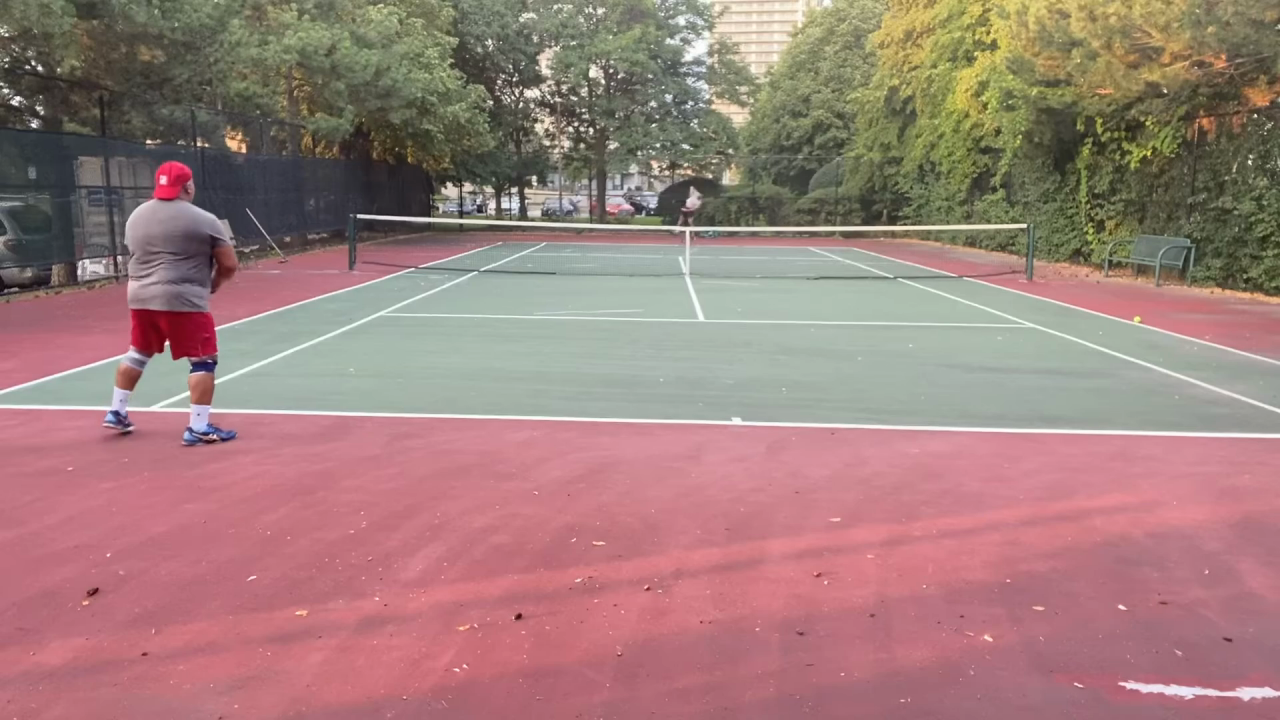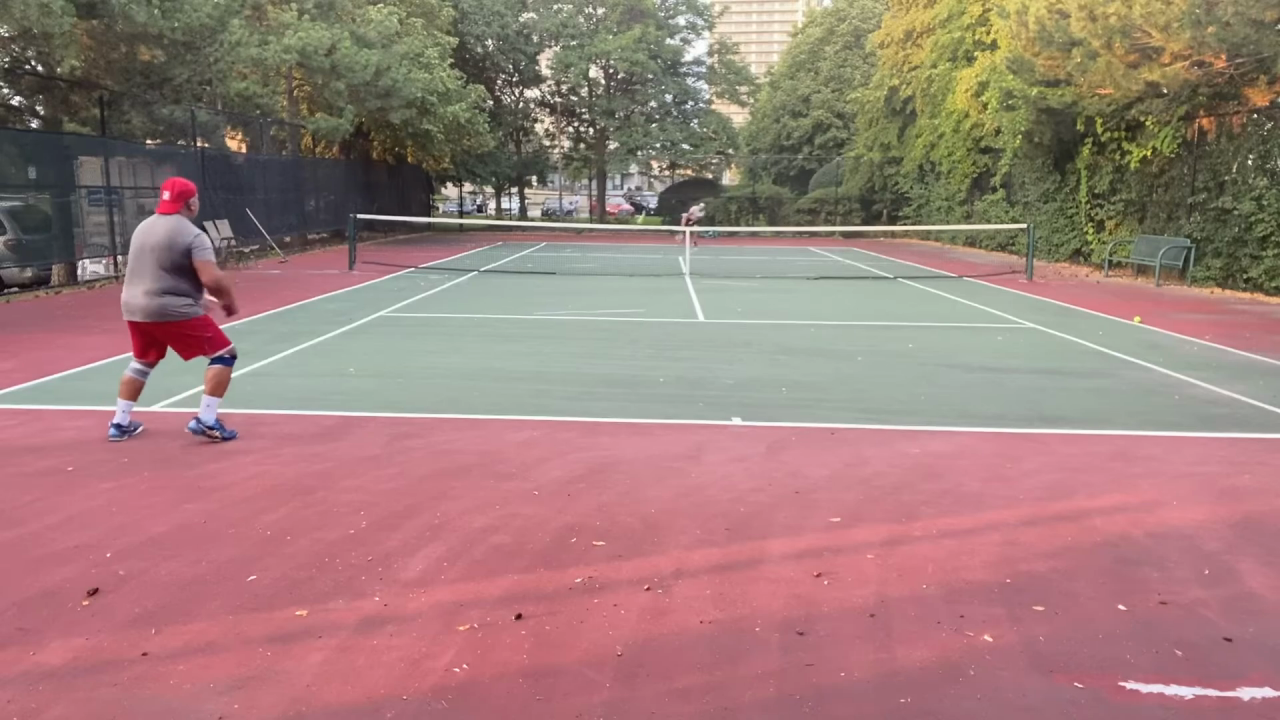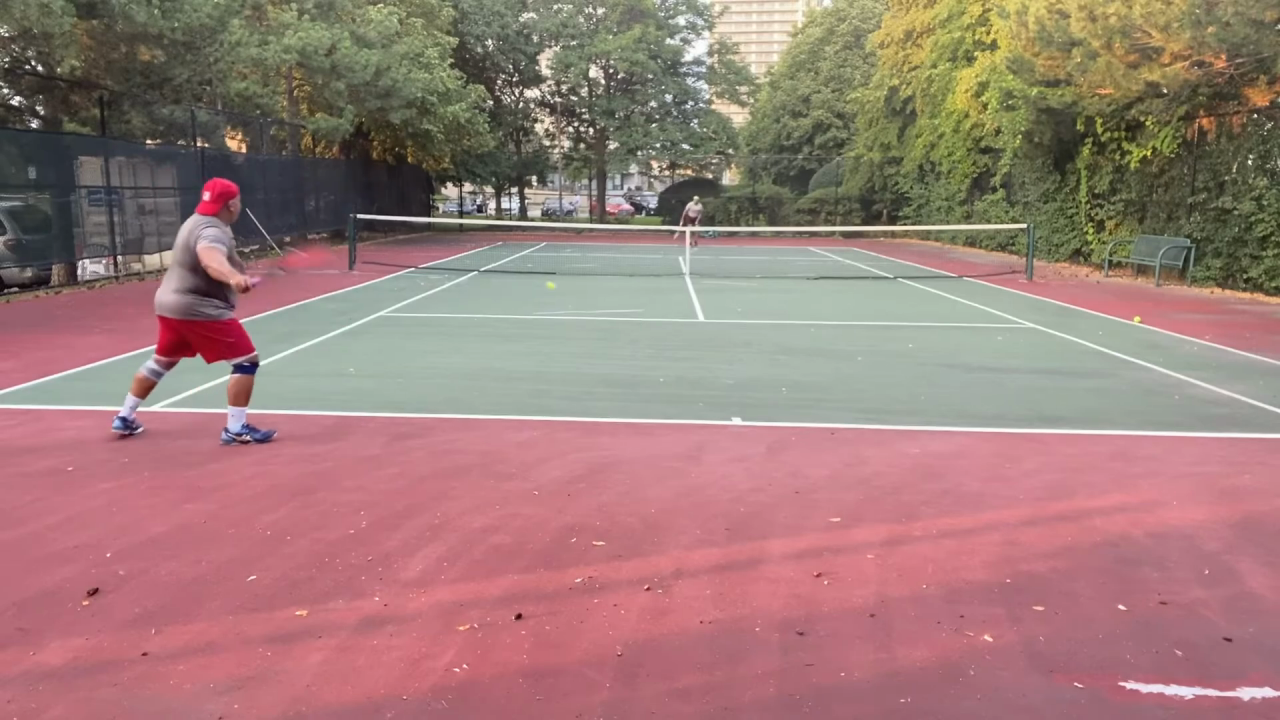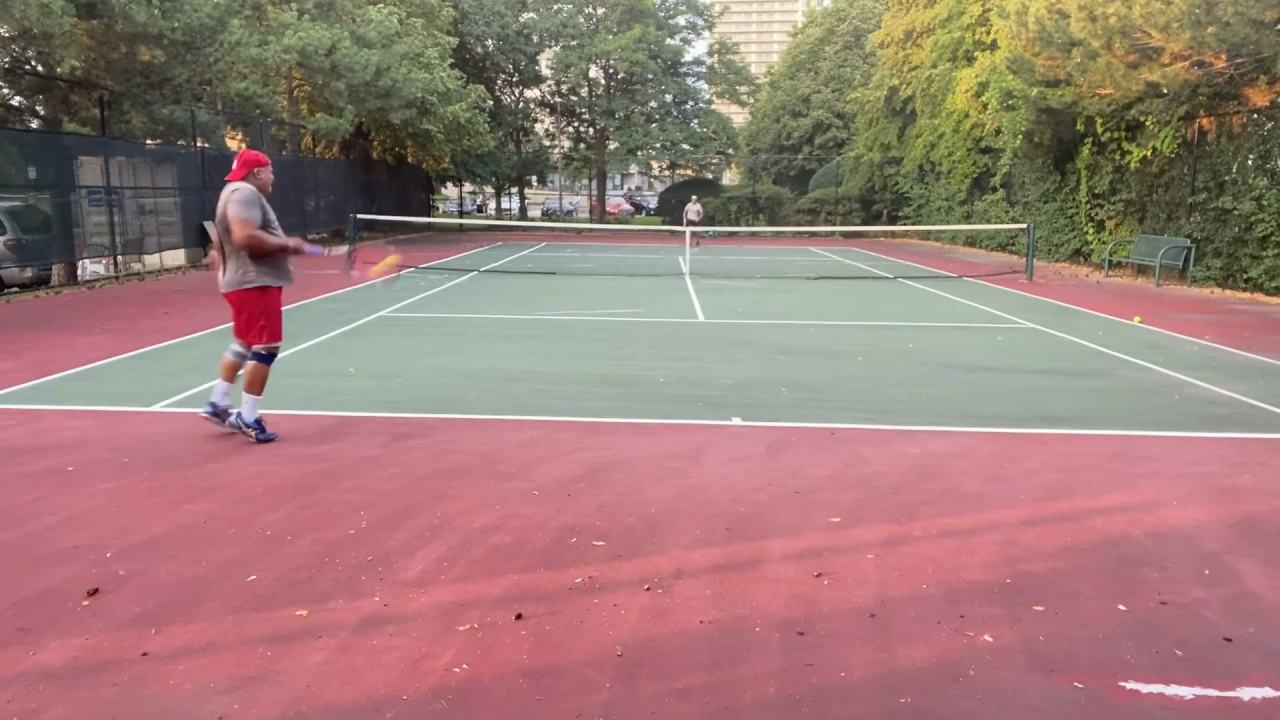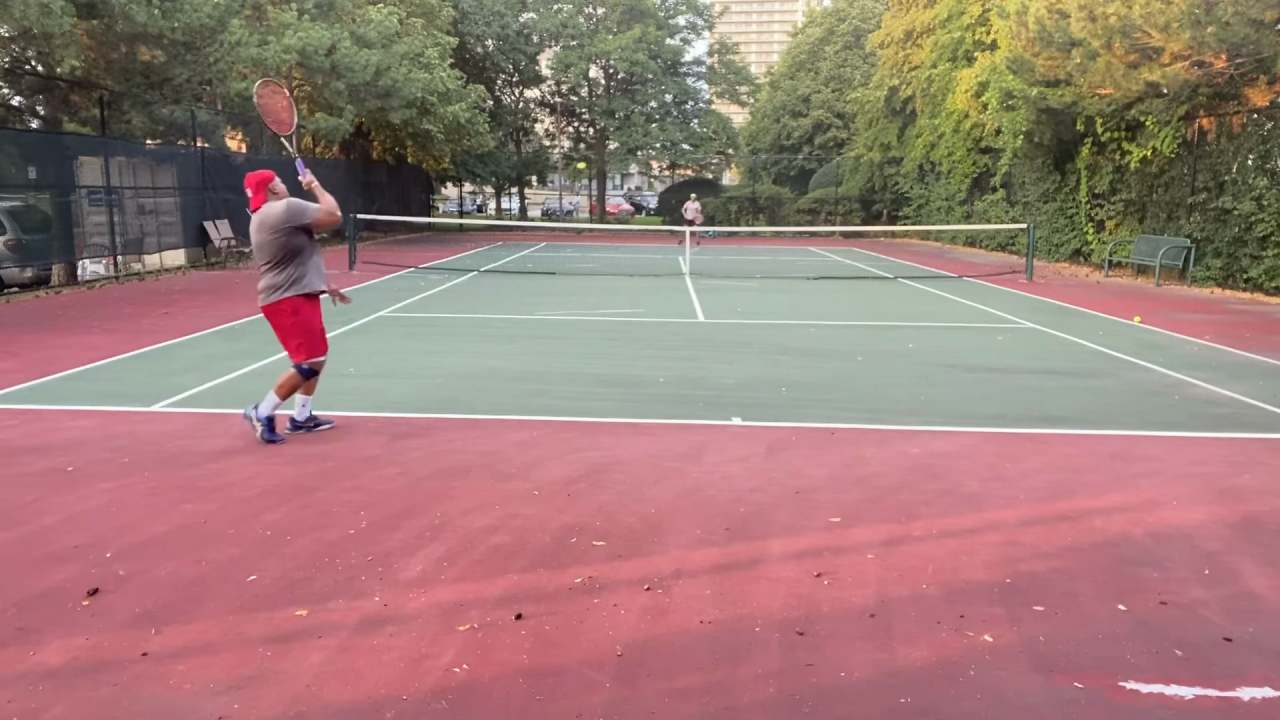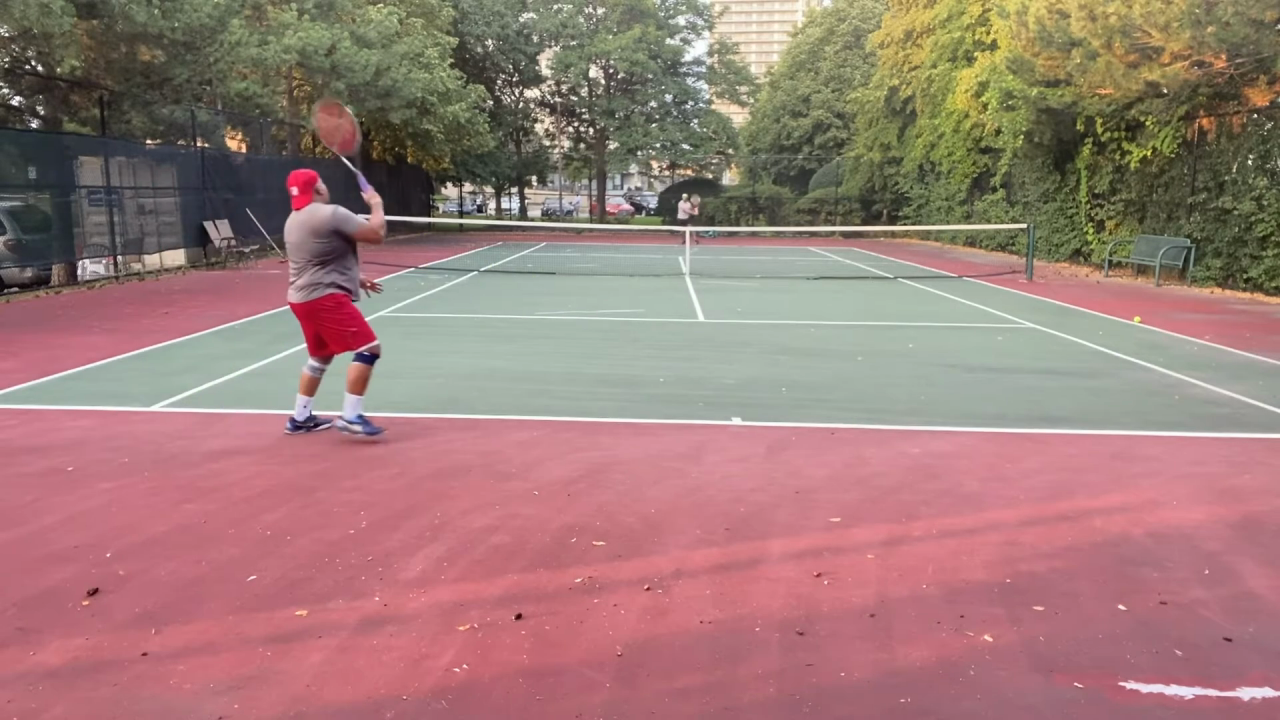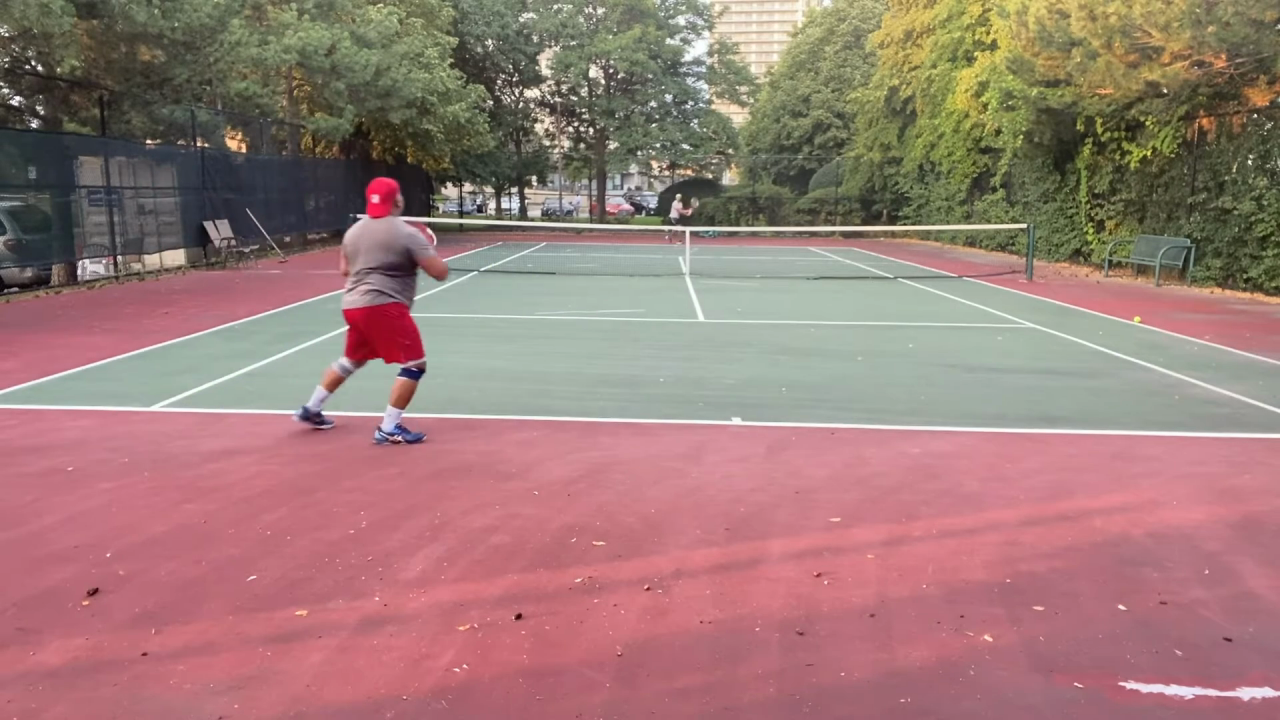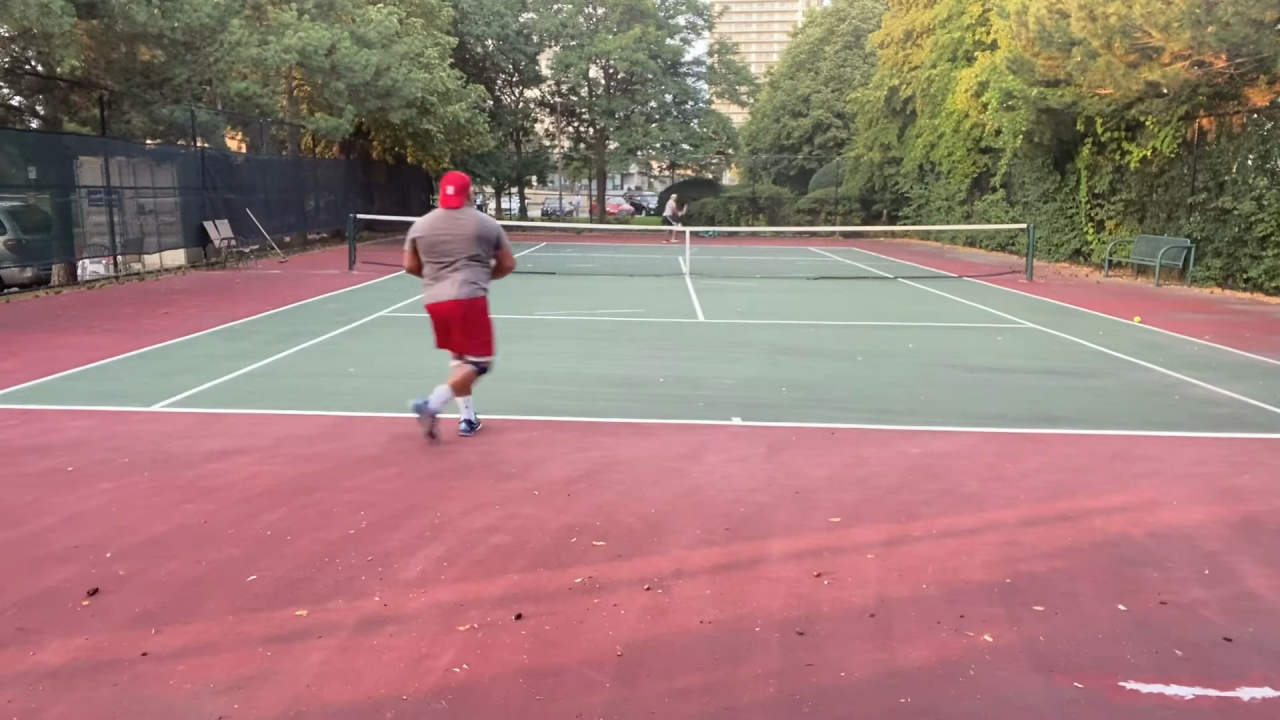
dt=0.3s
person 1, frame 1
left shoulder: (136, 216)
right shoulder: (205, 221)
left elbow: (139, 257)
right elbow: (230, 264)
right wrist: (214, 283)
left hip: (141, 297)
right hip: (182, 301)
left knee: (138, 352)
right knee: (204, 361)
left ankle: (116, 413)
right ankle: (199, 428)
person 1, frame 2
left shoulder: (143, 227)
right shoulder: (193, 236)
right elbow: (212, 279)
left wrist: (202, 296)
right wrist: (229, 301)
left hip: (135, 308)
right hip: (174, 311)
left knee: (142, 362)
right knee: (223, 355)
left ankle: (120, 423)
right ankle: (206, 420)
person 1, frame 3
left shoulder: (197, 221)
right shoulder: (213, 232)
right elbow: (214, 261)
right wrist: (238, 278)
left hip: (171, 304)
right hip: (202, 310)
left knee: (162, 360)
right knee: (247, 362)
left ankle: (125, 418)
right ankle: (236, 429)
person 1, frame 4
left shoulder: (237, 193)
right shoulder: (244, 193)
left elbow: (220, 244)
right elbow: (244, 236)
right wrist: (286, 244)
left hip: (243, 284)
right hip: (255, 284)
left knee: (243, 344)
right knee: (264, 349)
left ankle: (218, 404)
right ankle: (247, 417)
person 1, frame 5
left shoulder: (262, 219)
right shoulder: (285, 209)
right elbow: (334, 216)
left wrist: (324, 285)
right wrist: (315, 186)
left hip: (295, 296)
right hip: (288, 300)
left knee: (311, 358)
right knee: (311, 363)
left ankle: (302, 416)
right ankle: (263, 412)
person 1, frame 6
left shoulder: (296, 220)
right shoulder: (330, 215)
right elbow: (376, 234)
left wrist: (355, 278)
right wrist: (376, 204)
left hip: (306, 298)
right hip: (325, 298)
left knee: (320, 357)
right knee: (369, 349)
left ankle: (300, 417)
right ankle: (350, 416)
person 1, frame 7
left shoulder: (355, 231)
right shoulder: (408, 234)
left elbow: (346, 271)
right elbow: (440, 272)
right wrist: (437, 261)
left hip: (354, 306)
right hip: (384, 307)
left knee: (351, 360)
right knee: (414, 366)
left ankle: (311, 408)
right ankle: (389, 428)
person 1, frame 8
left shoulder: (420, 225)
right shoulder: (487, 224)
left elbow: (410, 266)
right elbow: (508, 265)
left hip: (435, 300)
right hip: (468, 299)
left knee: (460, 356)
right knee: (479, 362)
left ankle: (467, 418)
right ankle: (430, 404)
